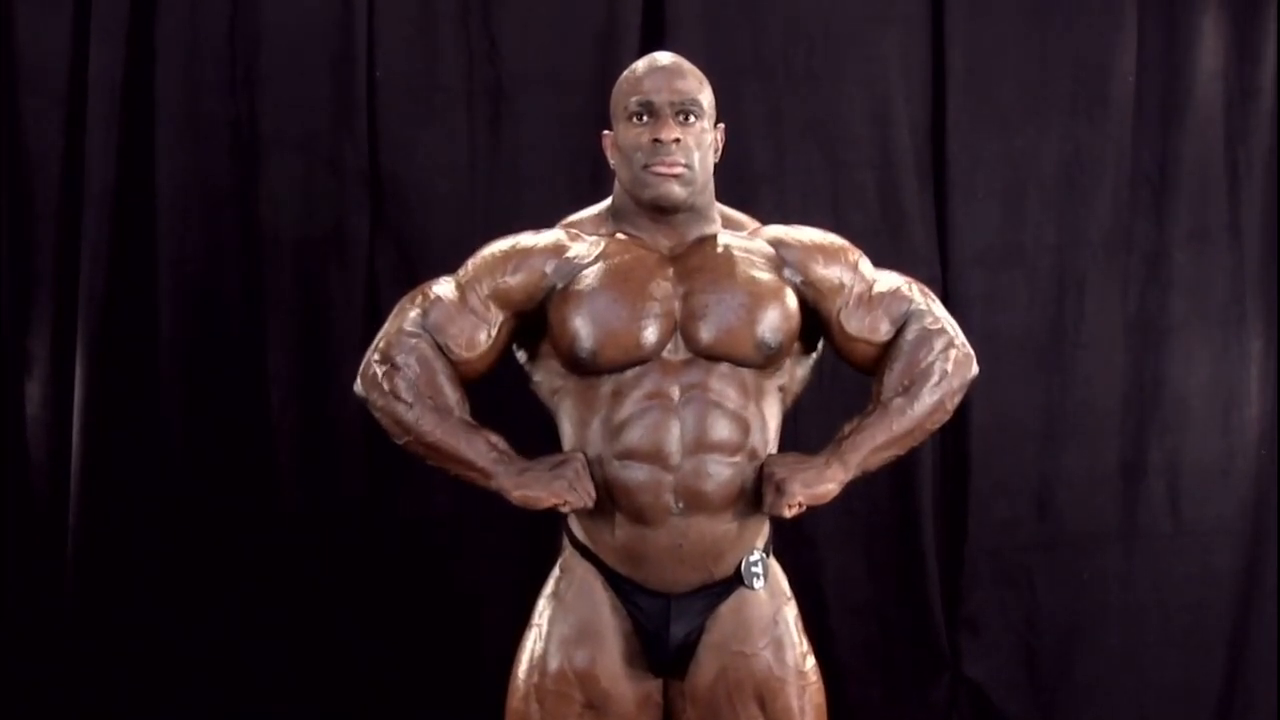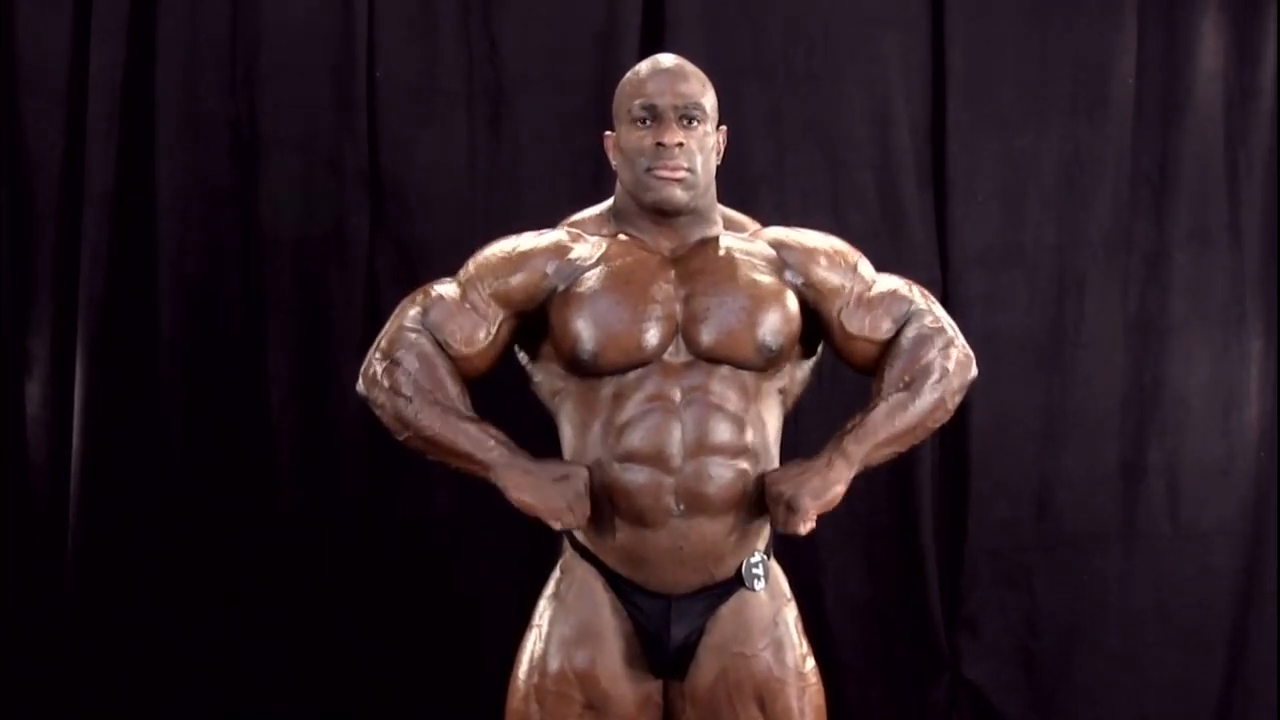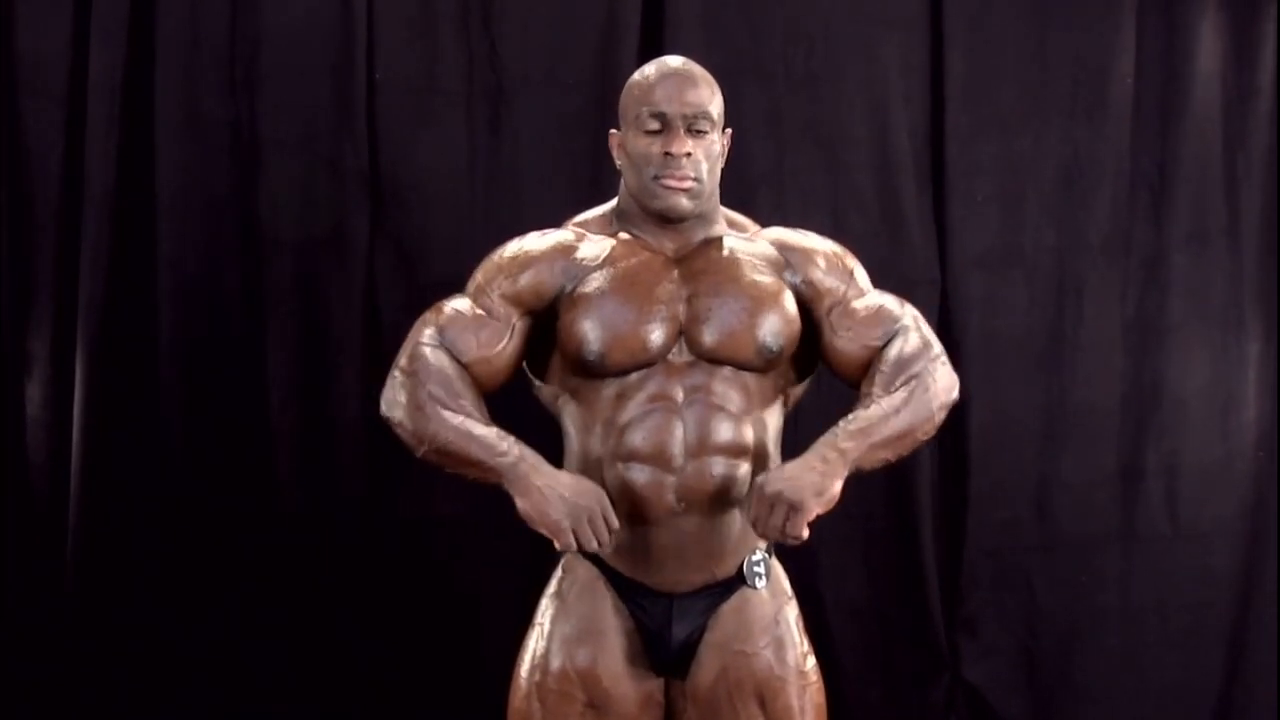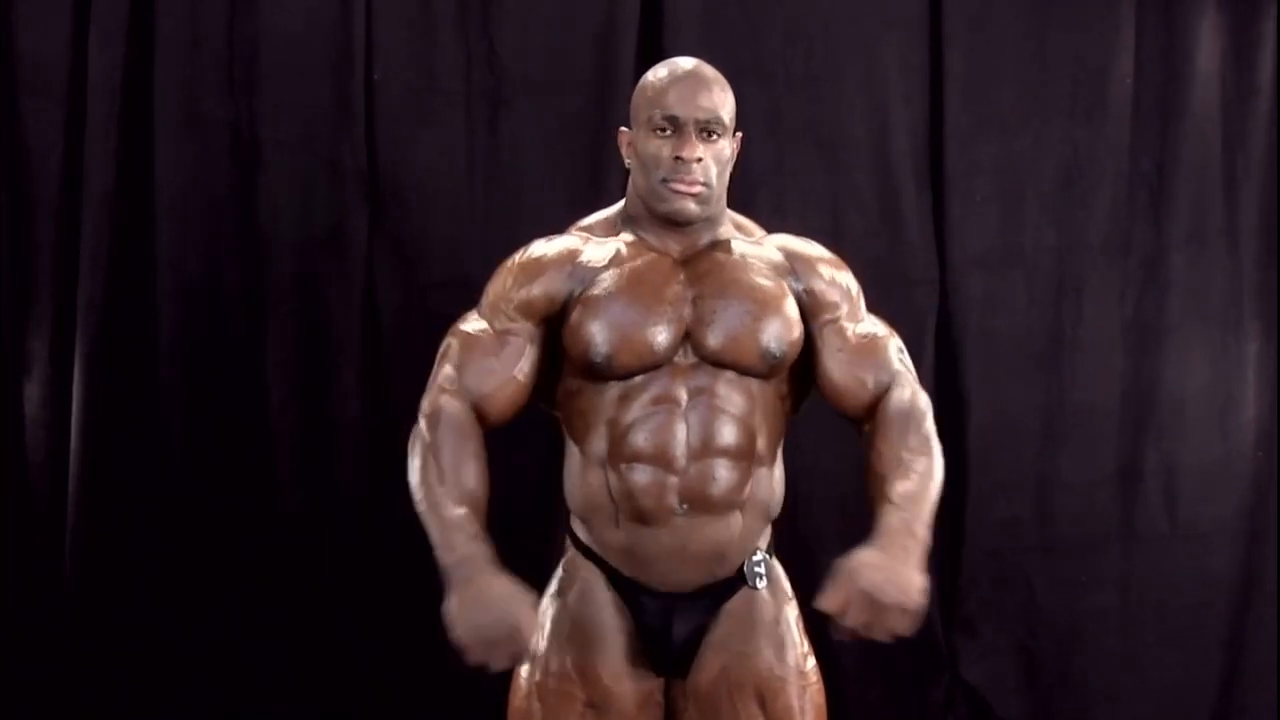
dt=0.2s
person 1, frame 1
left shoulder: (795, 261)
right shoulder: (544, 264)
left elbow: (942, 350)
right elbow: (394, 363)
left wrist: (837, 463)
right wrist: (510, 471)
left hip: (743, 600)
right hip: (596, 600)
person 1, frame 2
left shoulder: (795, 263)
right shoulder: (543, 265)
left elbow: (942, 353)
right elbow: (394, 364)
left wrist: (841, 461)
right wrist: (505, 465)
left hip: (743, 603)
right hip: (595, 600)
person 1, frame 3
left shoulder: (797, 264)
right shoulder: (547, 265)
left elbow: (922, 368)
right elbow: (416, 382)
left wrist: (830, 458)
right wrist: (526, 472)
left hip: (744, 600)
right hip: (596, 599)
person 1, frame 4
left shoulder: (798, 271)
right shoulder: (554, 270)
left elbow: (894, 402)
right elbow: (453, 412)
left wrist: (897, 541)
right wrist: (468, 568)
left hip: (743, 603)
right hip: (597, 599)
